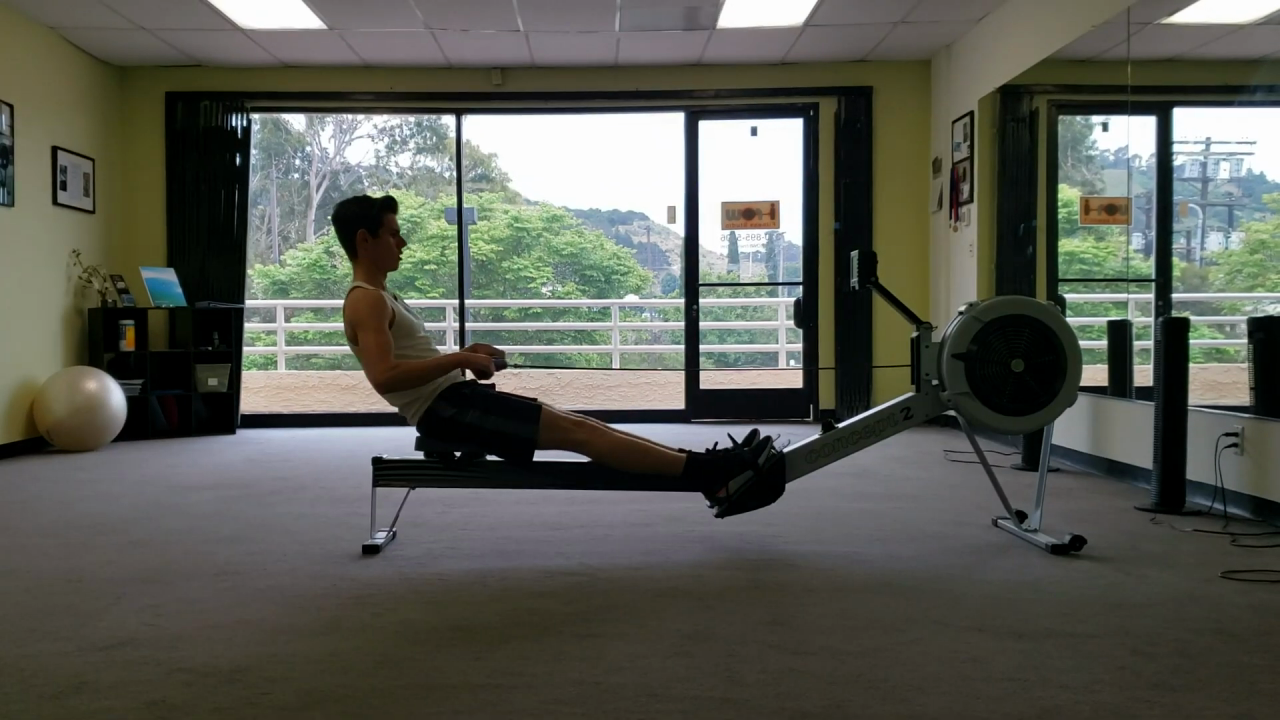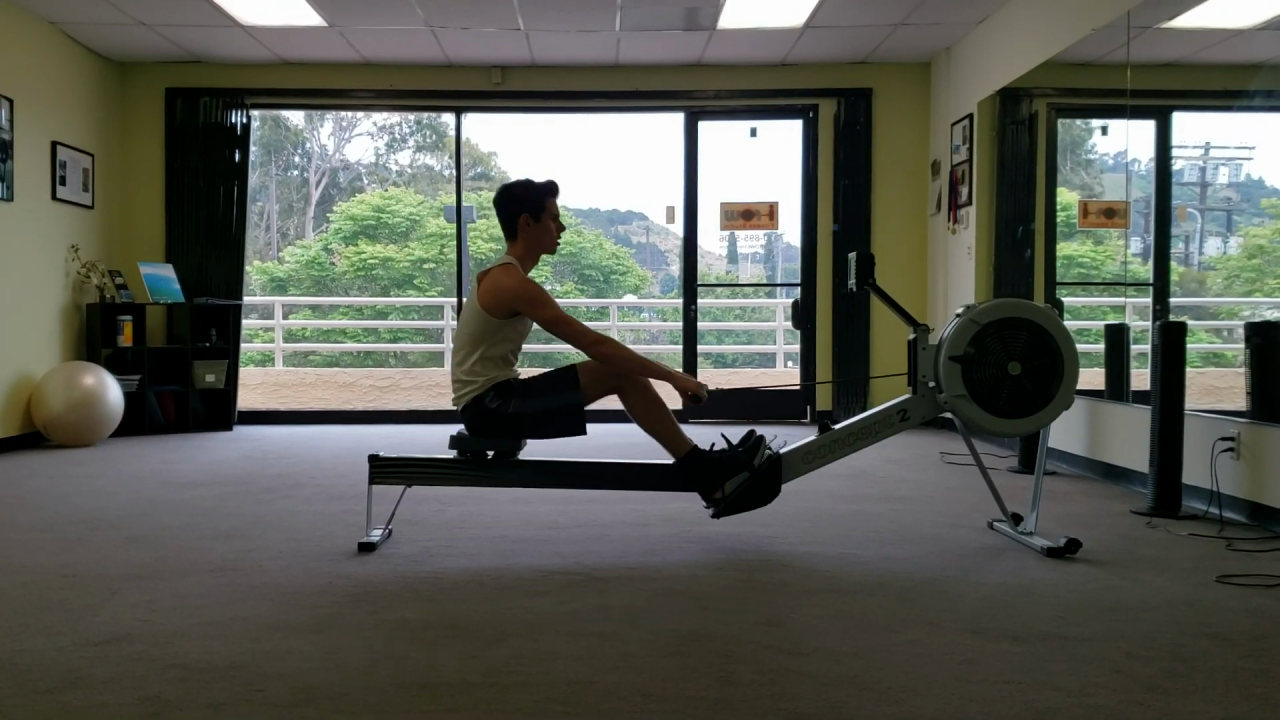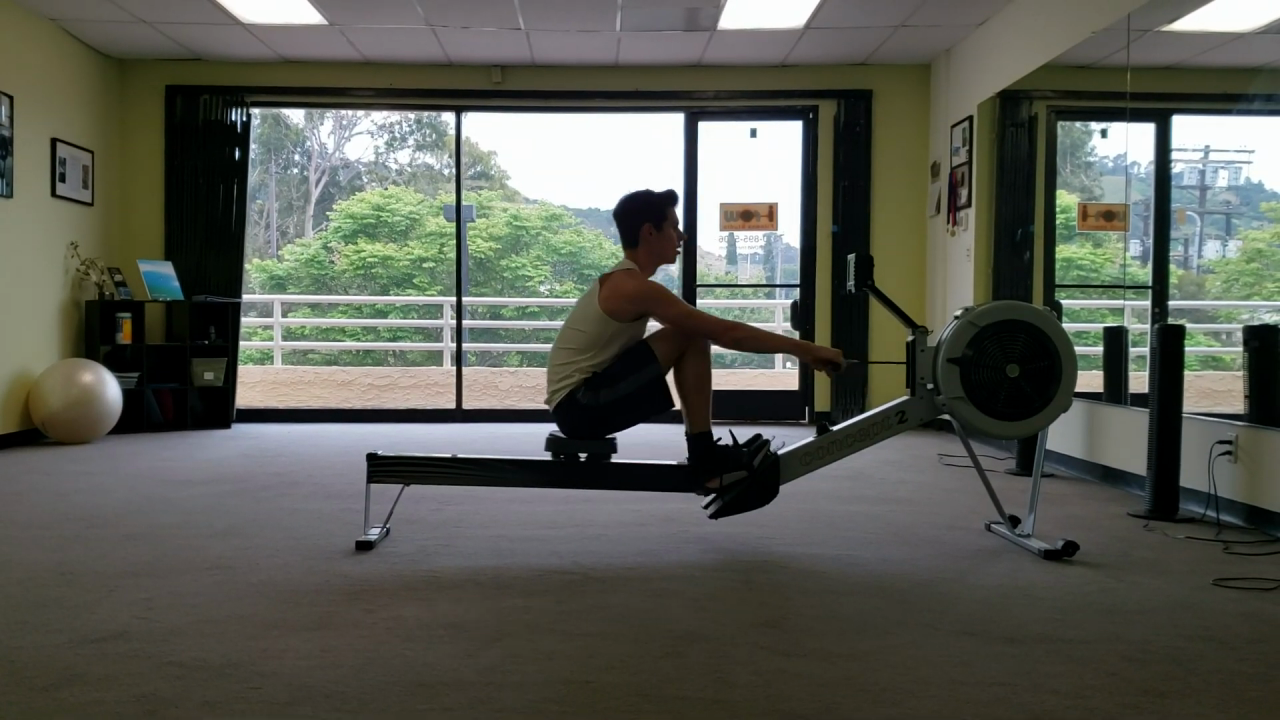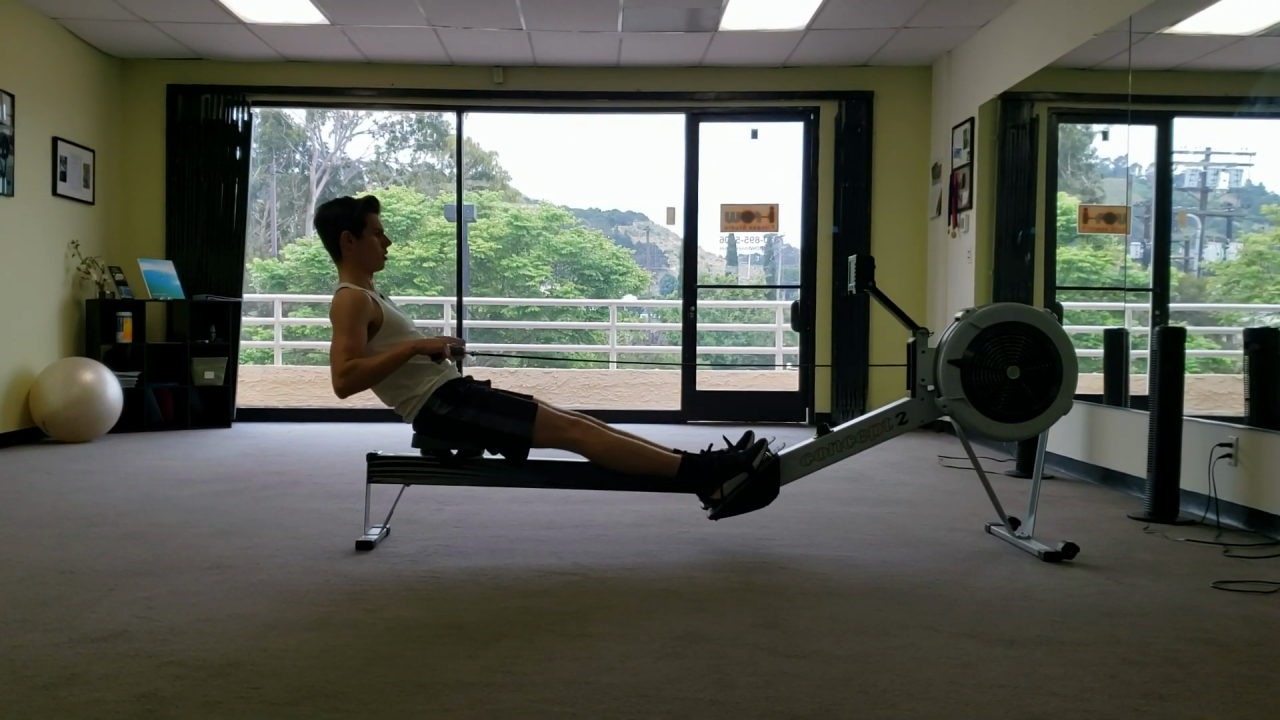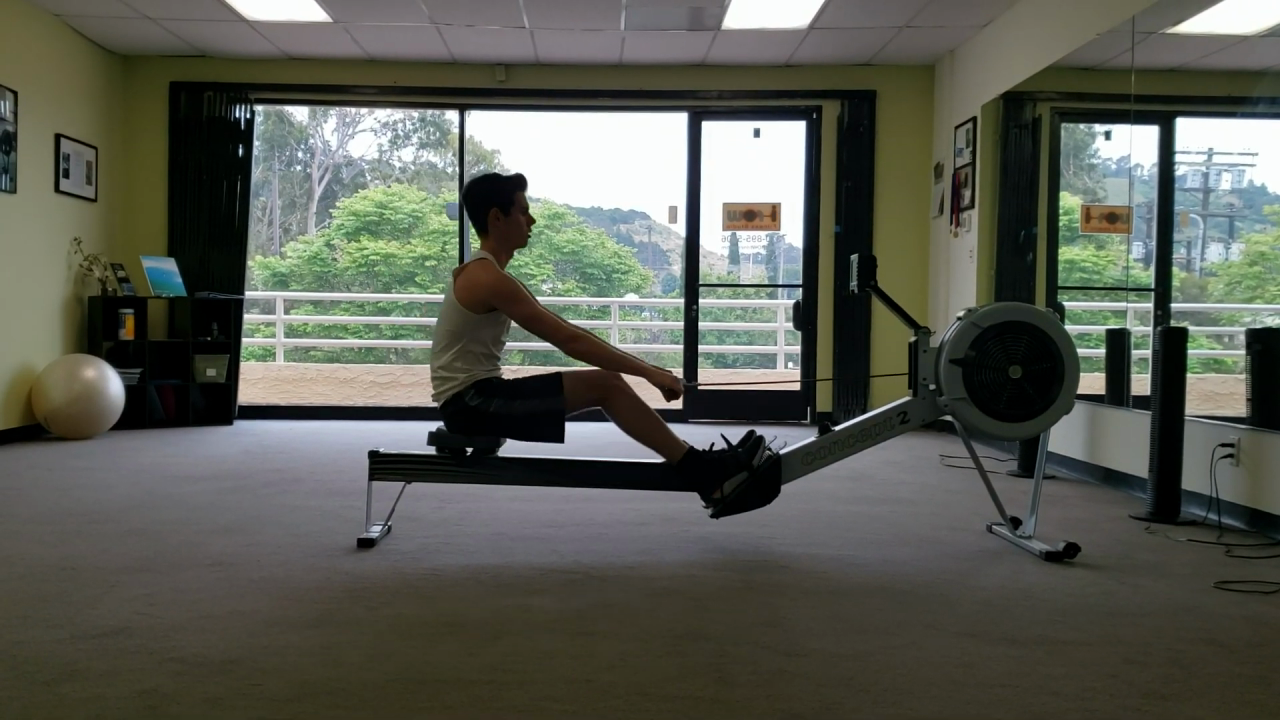
dt=1s
person 1, frame 1
left shoulder: (382, 297)
right shoulder: (366, 301)
right elbow: (385, 378)
left wrist: (462, 356)
right wrist: (457, 358)
left hip: (458, 398)
right hip: (446, 410)
left knee: (581, 424)
right knee: (575, 431)
left ankle: (705, 466)
right ankle: (705, 472)
person 1, frame 2
left shoulder: (507, 277)
right shoulder: (510, 283)
left elbow: (590, 344)
right elbow: (593, 344)
left wrist: (660, 373)
right wrist: (672, 377)
left hip: (495, 400)
right hip: (488, 406)
left knee: (629, 371)
right knee: (623, 375)
left ankle: (703, 466)
right ankle: (704, 469)
person 1, frame 3
left shoulder: (623, 281)
right shoulder: (634, 287)
left elbow: (714, 332)
right elbow: (725, 333)
left wrist: (797, 350)
right wrist: (806, 348)
left hip: (584, 402)
right hip: (580, 406)
left knee: (696, 335)
right knee: (693, 337)
left ankle: (709, 460)
right ankle: (706, 456)
person 1, frame 4
left shoulder: (368, 297)
right shoulder: (351, 301)
right elbow: (344, 380)
left wrist: (432, 348)
right wrist: (414, 345)
left hip: (453, 392)
right hip: (441, 406)
left knee: (577, 422)
right knee: (571, 431)
left ankle: (698, 466)
right ankle: (699, 474)
person 1, frame 5
left shoulder: (490, 273)
right shoulder: (487, 277)
left elbow: (568, 332)
right elbow: (569, 341)
left wrist: (643, 368)
right wrist: (649, 374)
left hip: (480, 396)
right hip: (471, 402)
left knee: (611, 382)
right knee: (609, 385)
left ankle: (699, 466)
right ankle: (703, 472)
